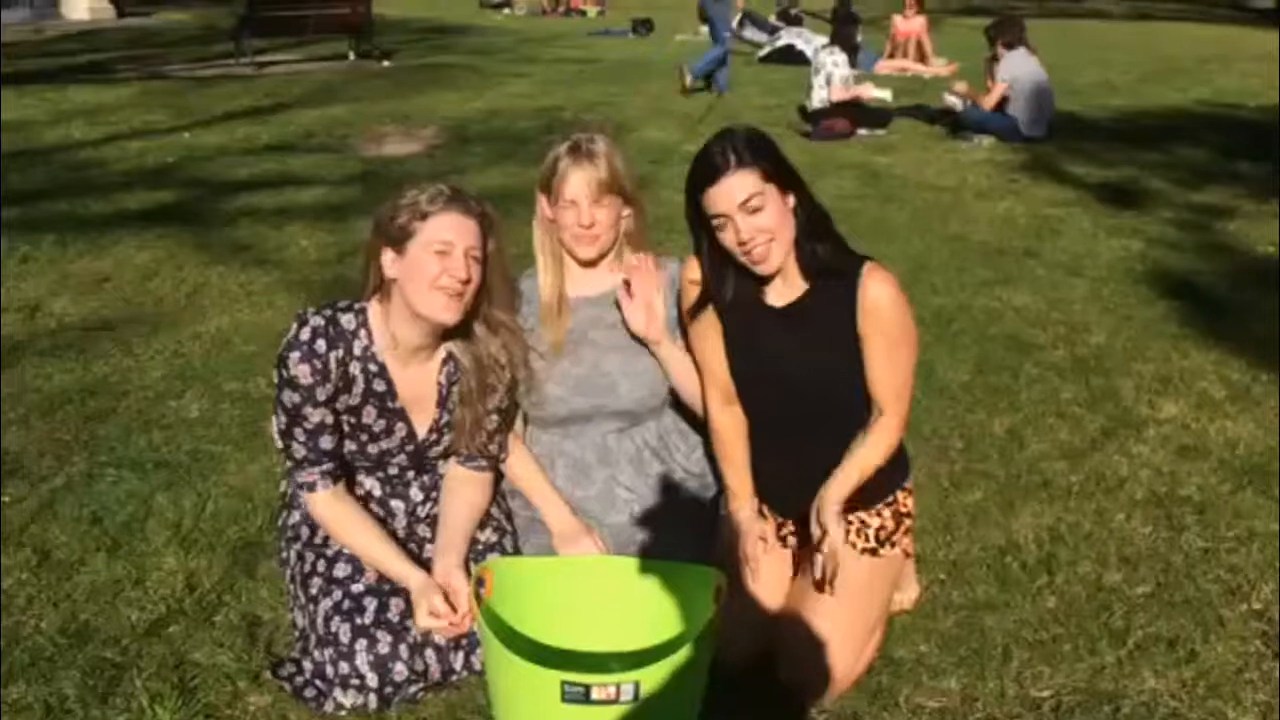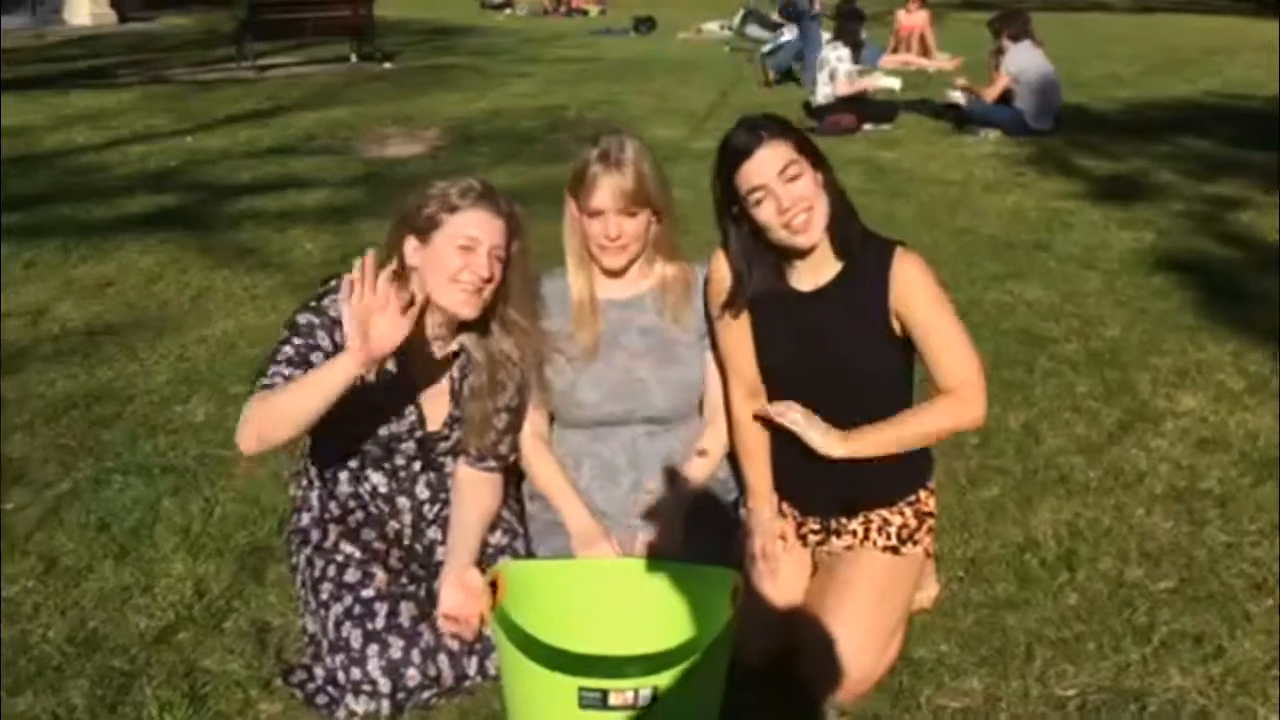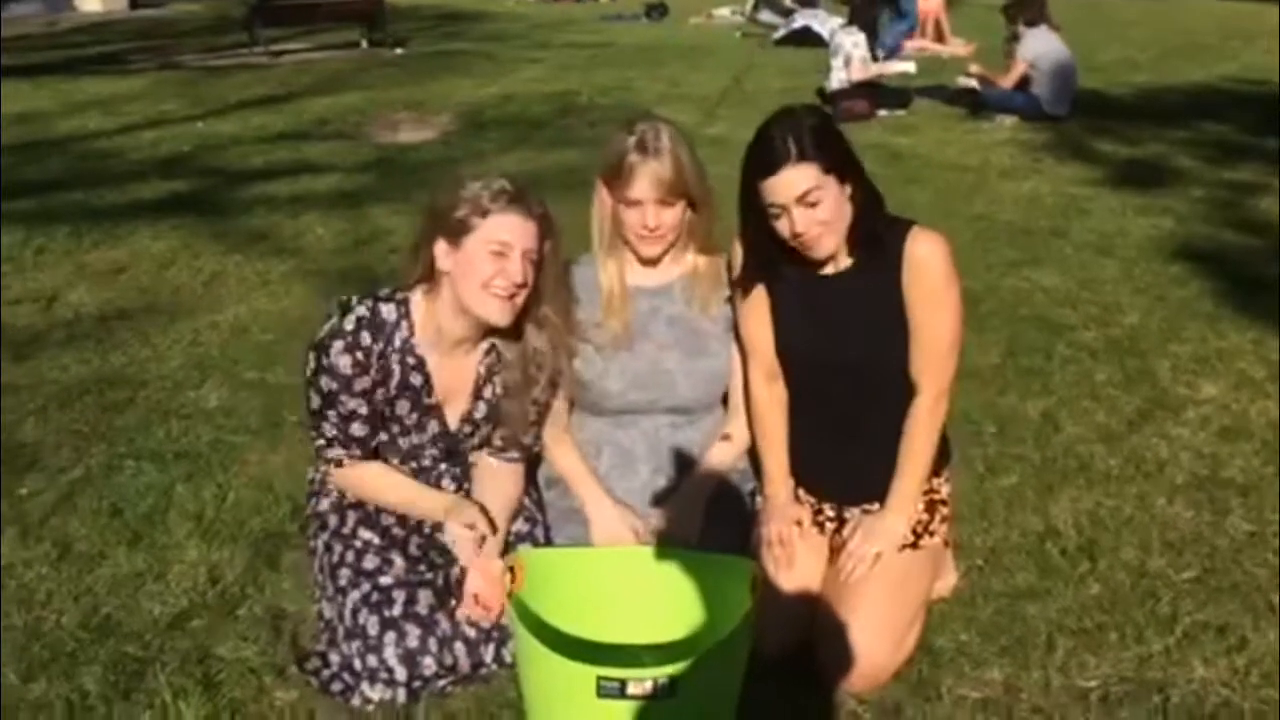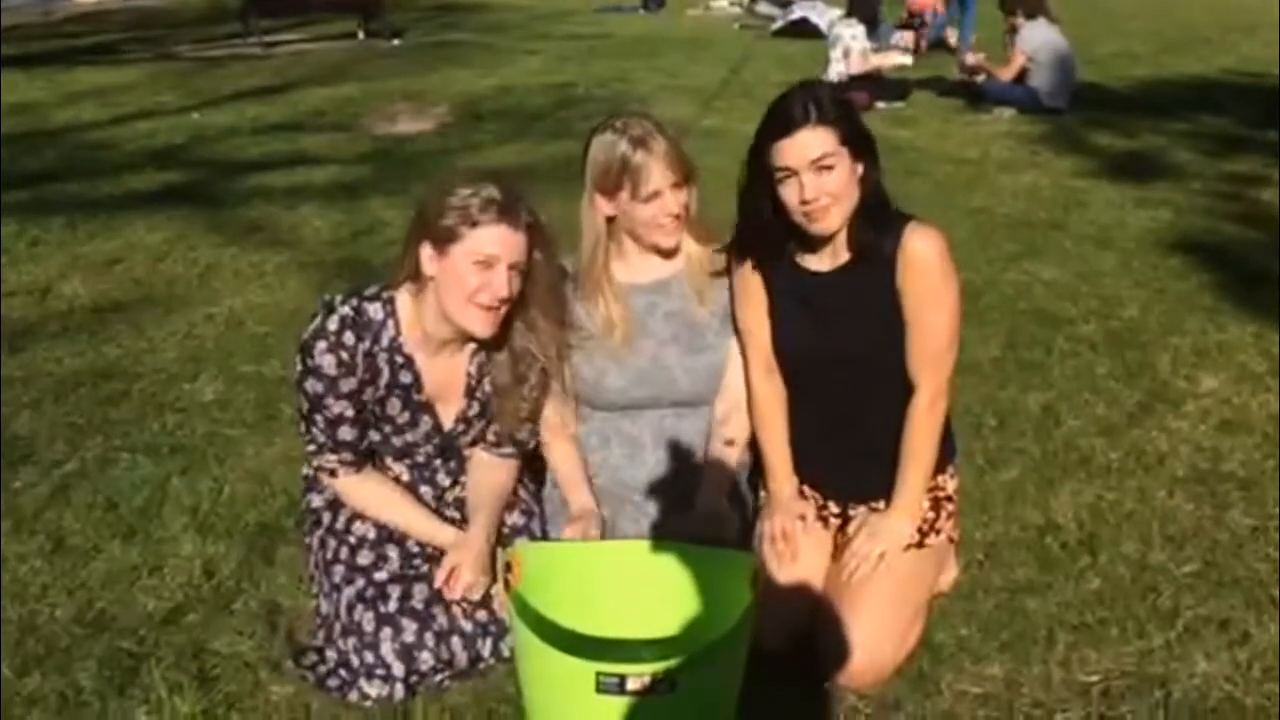
dt=0.5s
person 1, frame 1
left shoulder: (869, 290)
right shoulder: (704, 283)
left elbow: (890, 416)
right elbow: (724, 404)
left wrist: (833, 492)
right wrist: (743, 511)
left hip: (861, 499)
right hip: (768, 500)
left knee: (810, 676)
right knee: (730, 650)
left ankle: (884, 574)
right ankle: (827, 575)
person 1, frame 2
left shoulder: (897, 272)
right shoulder: (732, 273)
left elbow: (967, 402)
right elbow: (746, 395)
left wrist: (844, 441)
right wrist: (761, 507)
left hip: (883, 500)
right hip: (788, 499)
left knee: (835, 677)
right knee: (750, 650)
left ankle: (906, 575)
right ankle: (844, 582)
person 1, frame 3
left shoulder: (918, 253)
right shoulder: (756, 257)
left elbow: (931, 393)
right elbow: (766, 379)
left wrist: (894, 516)
right wrist: (776, 492)
left hip: (900, 486)
right hip: (805, 486)
left knee: (853, 667)
right knee: (767, 639)
left ankle: (921, 564)
right ankle: (847, 568)
person 1, frame 4
left shoulder: (914, 249)
right shoulder: (758, 251)
left elbow: (930, 391)
right elbow: (765, 375)
left wrist: (900, 517)
right wrist: (781, 491)
left hip: (900, 482)
right hip: (807, 479)
left knee: (856, 664)
right knee: (770, 636)
left ankle: (924, 560)
person 2, frame 1
left shoulder: (489, 347)
right shoulder: (319, 343)
left elbow: (471, 465)
right elbow: (321, 490)
left wrist: (448, 563)
right wrist: (414, 580)
left hip: (447, 514)
right hip: (341, 522)
right knee: (370, 671)
person 2, frame 2
left shoulder: (504, 346)
right shoulder: (342, 314)
left elbow: (483, 468)
right elbow: (251, 436)
left wrist: (460, 567)
right wrist: (357, 359)
left hip: (459, 517)
right hip: (350, 521)
left ankle: (434, 592)
person 2, frame 3
left shoulder: (532, 344)
right shoulder: (360, 333)
left elbow: (503, 457)
right elbow: (347, 467)
left wrist: (486, 552)
right wrist: (447, 511)
left hip: (481, 505)
right hip: (372, 511)
right knee: (399, 664)
left ankle: (454, 583)
person 2, frame 4
left shoulder: (521, 340)
right shoulder: (344, 334)
left elbow: (497, 451)
right elbow: (345, 472)
left wrist: (479, 536)
right wrist: (453, 541)
left hip: (472, 502)
right hip: (367, 508)
right knee: (397, 655)
person 3, frame 1
left shoulder: (668, 284)
right shoulder: (519, 302)
left wrist: (658, 339)
right wrist: (562, 522)
left hip: (668, 509)
right hip: (556, 513)
person 3, frame 2
left shoulder: (698, 291)
right shoulder: (546, 303)
left elbow: (721, 418)
right elbow: (529, 434)
left wrist: (673, 507)
right wrist: (581, 524)
left hip: (688, 510)
right hip: (575, 517)
person 3, frame 3
left shoulder: (726, 284)
right shoulder: (572, 288)
left elbow: (745, 411)
right elbow: (549, 420)
left wrist: (691, 498)
right wrist: (599, 506)
left hip: (705, 505)
right hip: (590, 509)
person 3, frame 4
left shoulder: (724, 277)
right shoulder: (569, 289)
left elbow: (733, 405)
left wrist: (715, 498)
right wrist: (581, 507)
left hip: (700, 513)
right hip: (600, 513)
